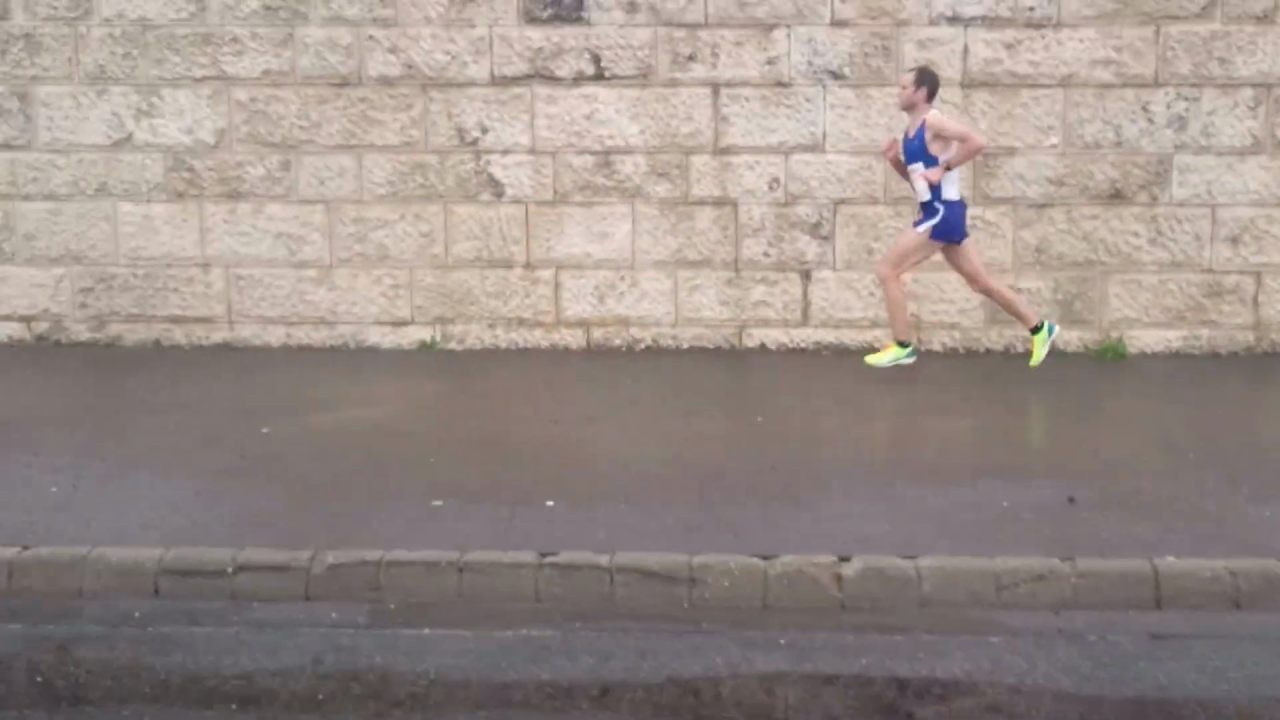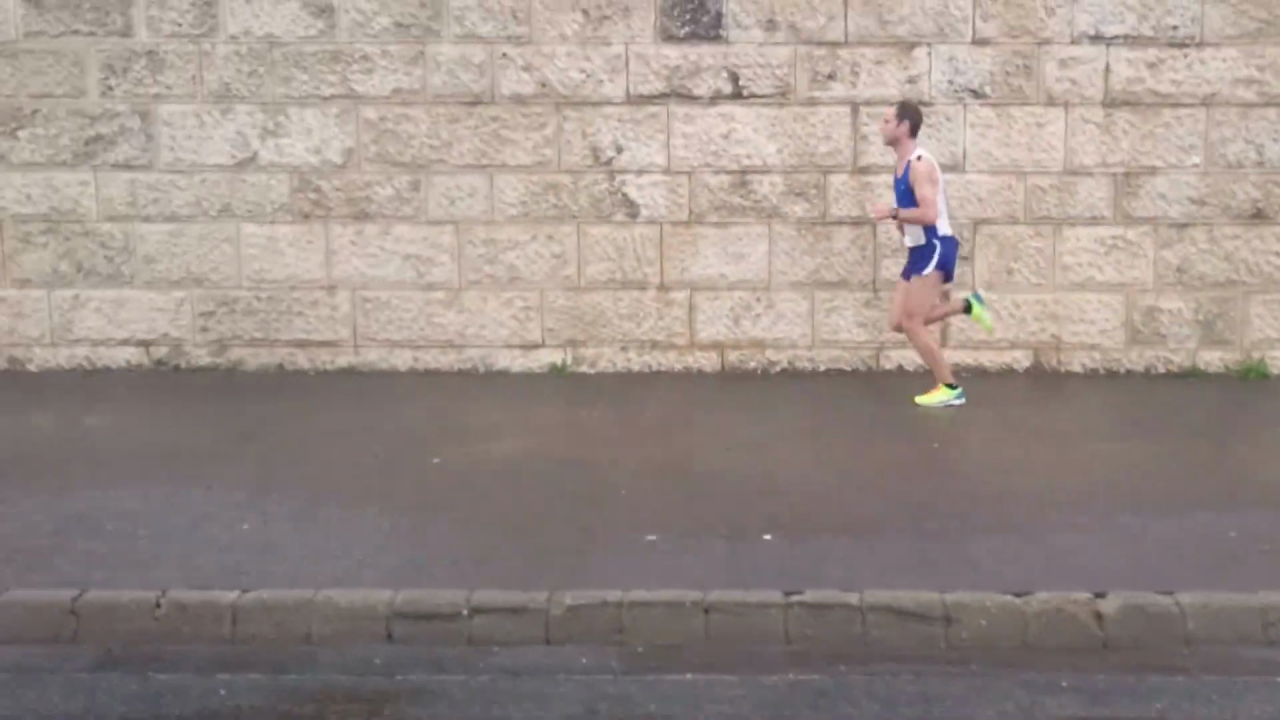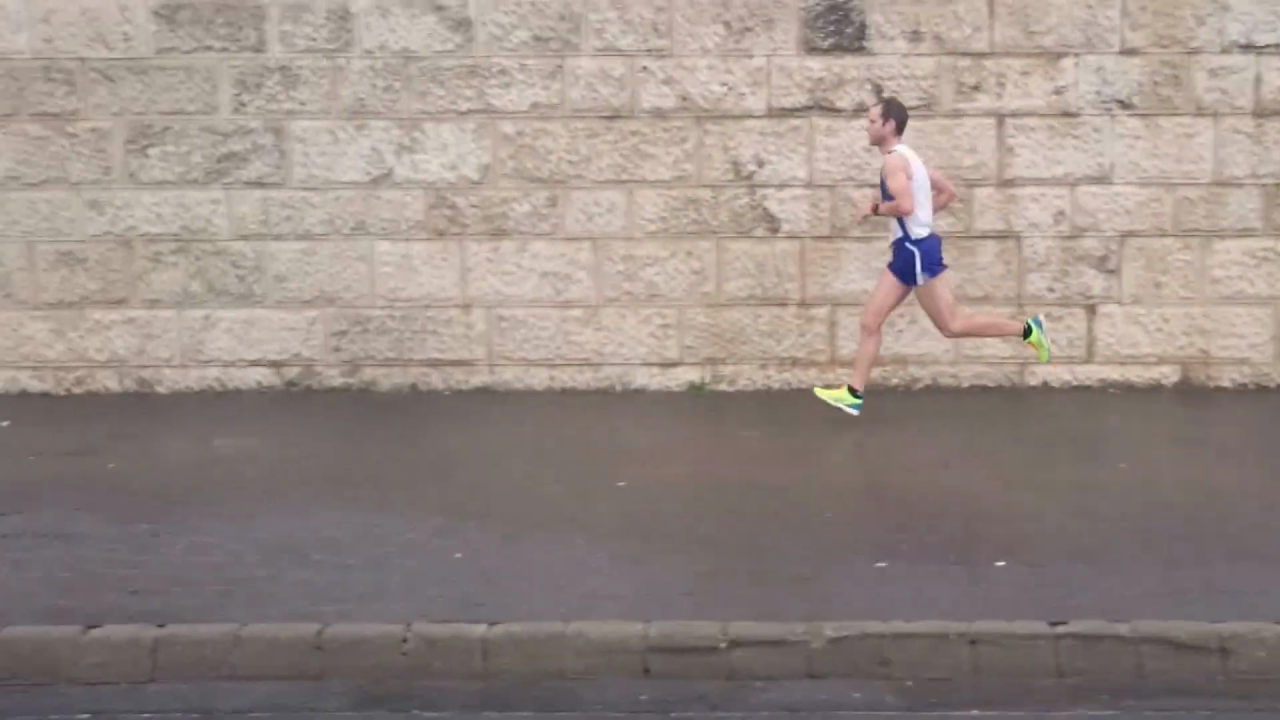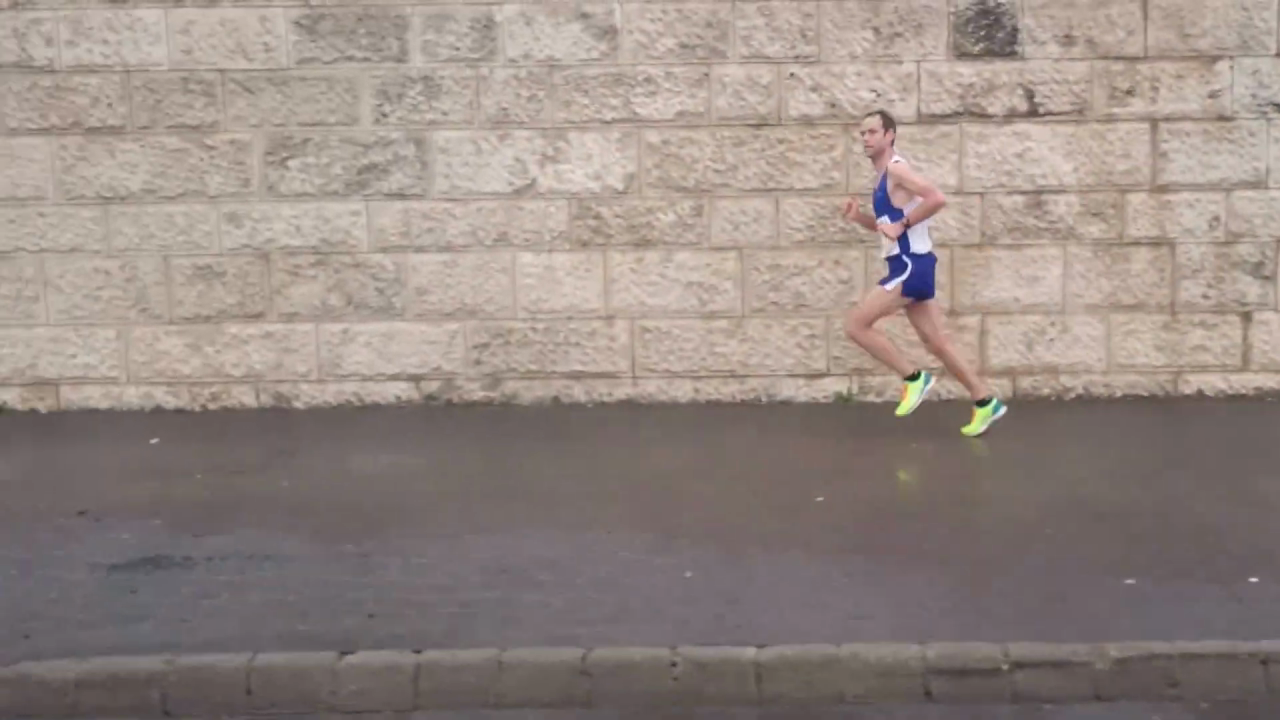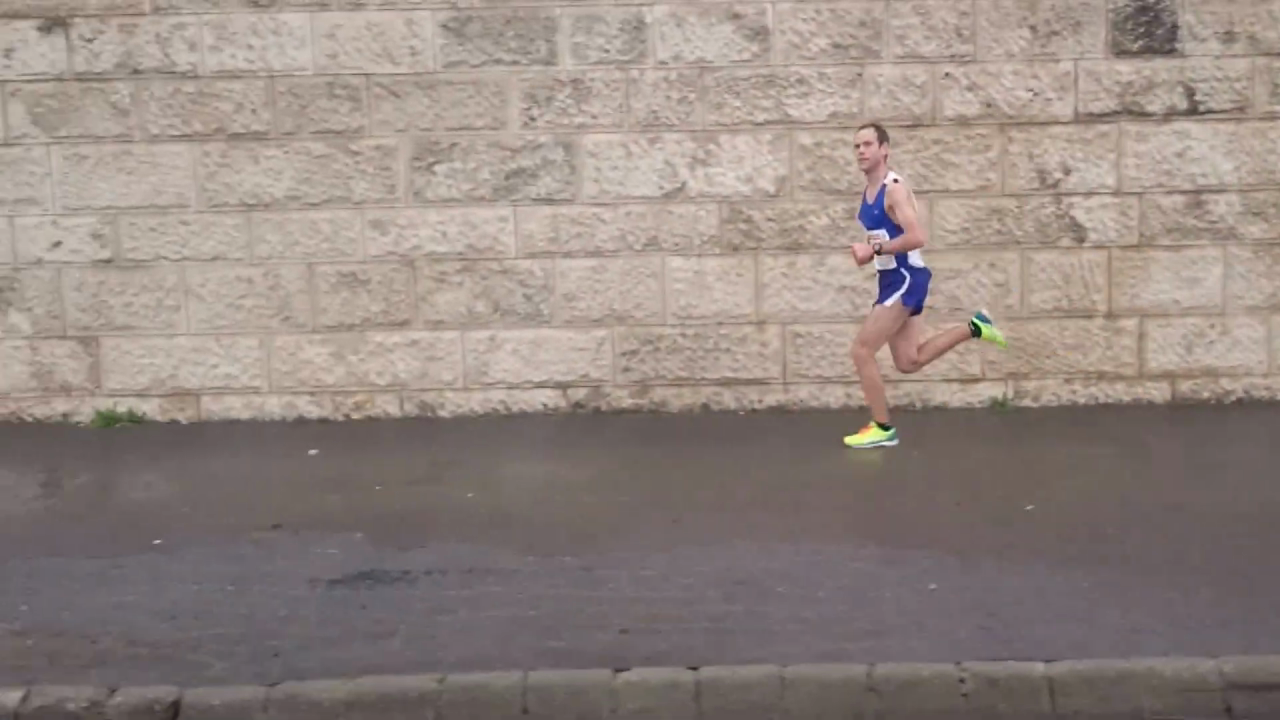
dt=0.2s
person 1, frame 1
left shoulder: (933, 121)
right shoulder: (912, 129)
left elbow: (977, 142)
right elbow: (914, 178)
left wrist: (941, 170)
right wrist: (894, 160)
left hip: (943, 214)
right hip: (936, 213)
left knee: (886, 271)
right knee: (979, 282)
left ankle: (902, 346)
right ankle: (1039, 329)
person 1, frame 2
left shoulder: (921, 164)
right shoulder: (903, 164)
left elbow: (930, 216)
left wrist: (891, 213)
right wrist: (904, 222)
left hip: (937, 250)
right hip: (922, 252)
left knee: (911, 323)
right knee: (898, 322)
left ankle: (949, 387)
right ankle: (966, 305)
person 1, frame 3
left shoulder: (893, 159)
right shoulder: (906, 157)
left elbow: (904, 205)
right elbow: (948, 191)
left wrist: (875, 209)
left hip: (917, 251)
right hip: (908, 250)
left knee: (951, 326)
right knee: (870, 320)
left ankle: (1026, 329)
right ankle: (853, 394)
person 1, frame 4
left shoulder: (898, 169)
right shoulder: (886, 176)
left elbow: (939, 198)
left wrist: (902, 225)
right wrist: (859, 217)
left hip: (911, 267)
right hip: (906, 267)
left knee: (855, 326)
right knee: (936, 345)
left ankle: (914, 377)
right ankle: (986, 404)
person 1, frame 5
left shoulder: (895, 188)
right shoulder: (869, 192)
left elbow: (916, 237)
left wrist: (873, 250)
right wrist: (865, 251)
left hip: (906, 280)
right hip: (893, 281)
left knee: (861, 352)
right knee: (910, 363)
left ankle: (883, 427)
right ankle: (974, 328)
